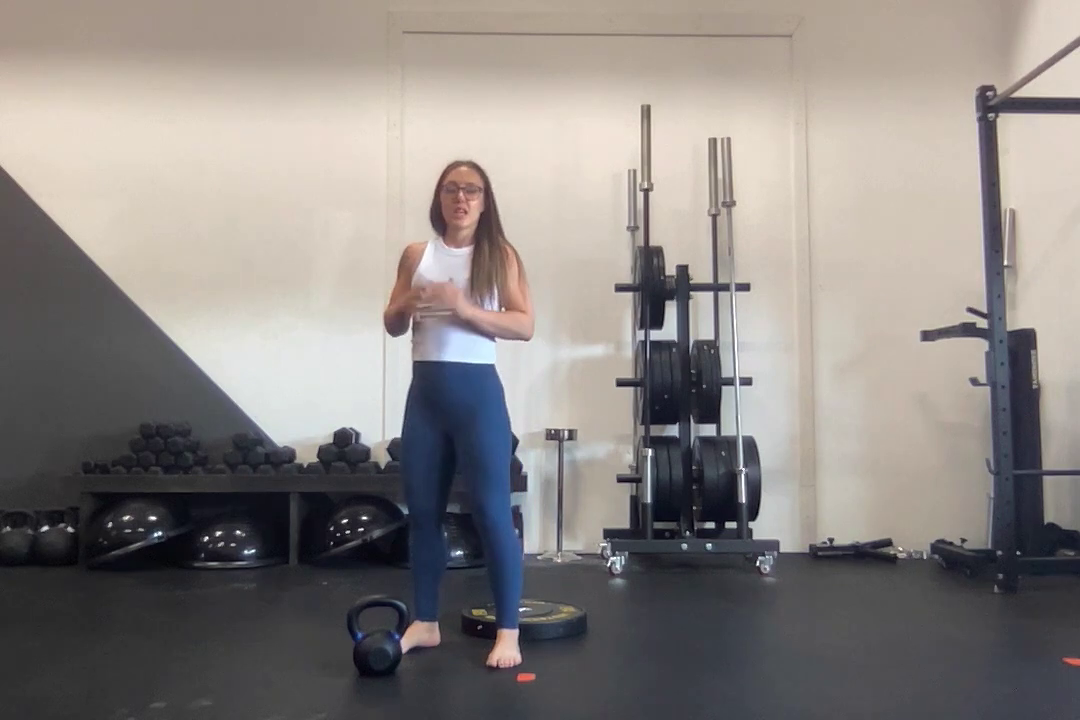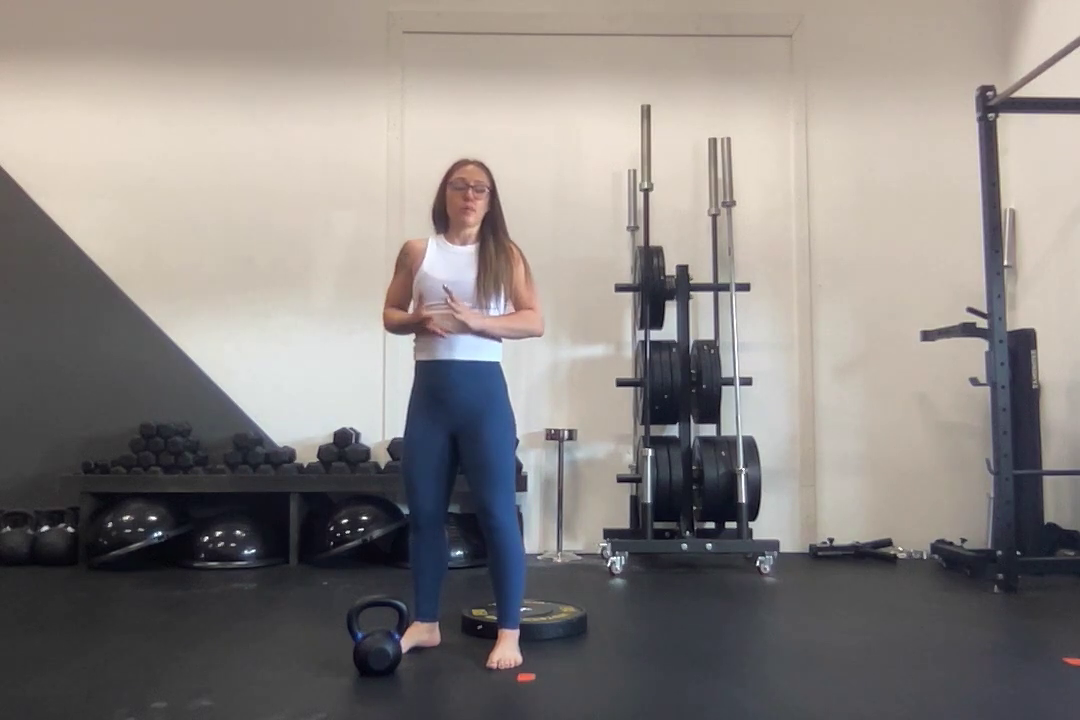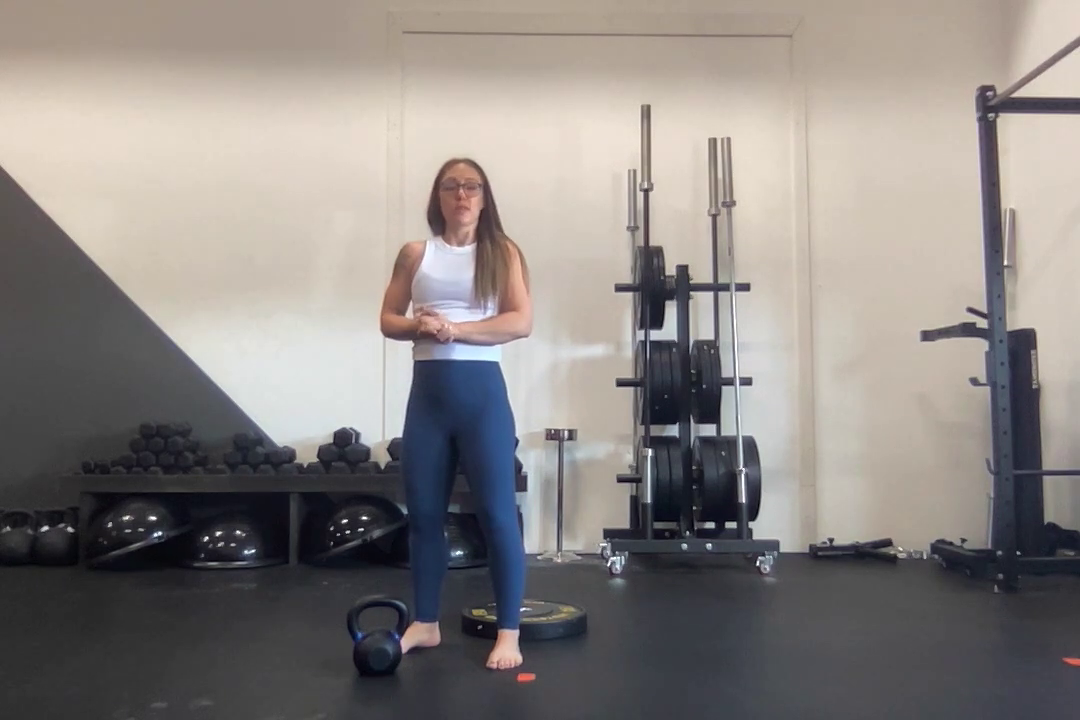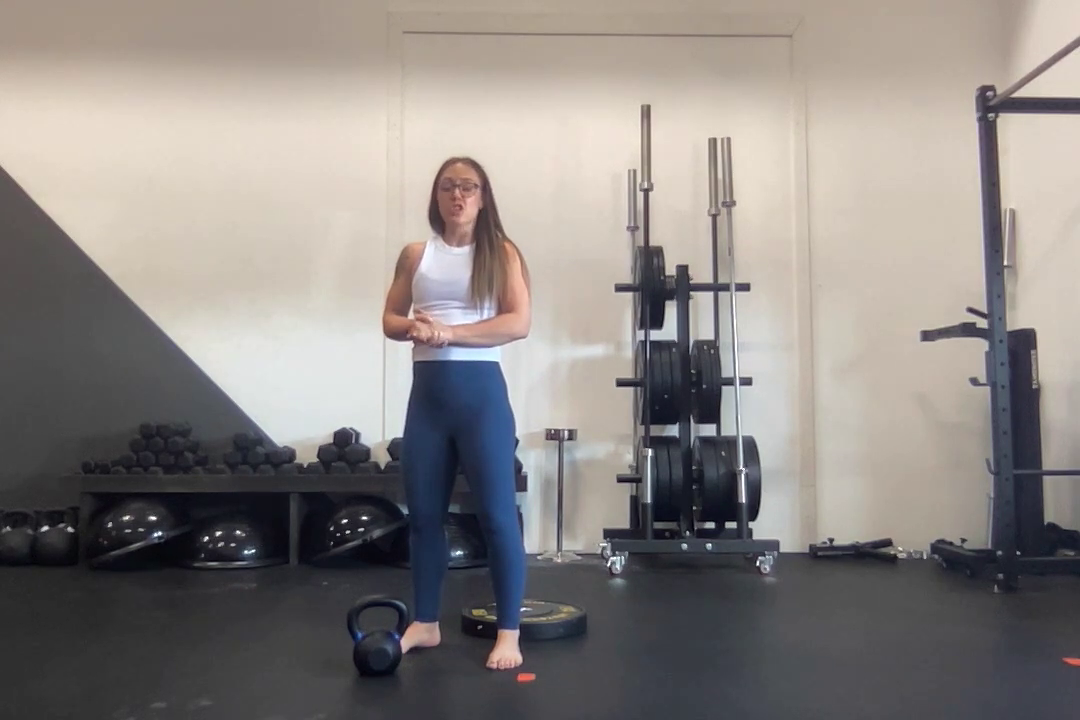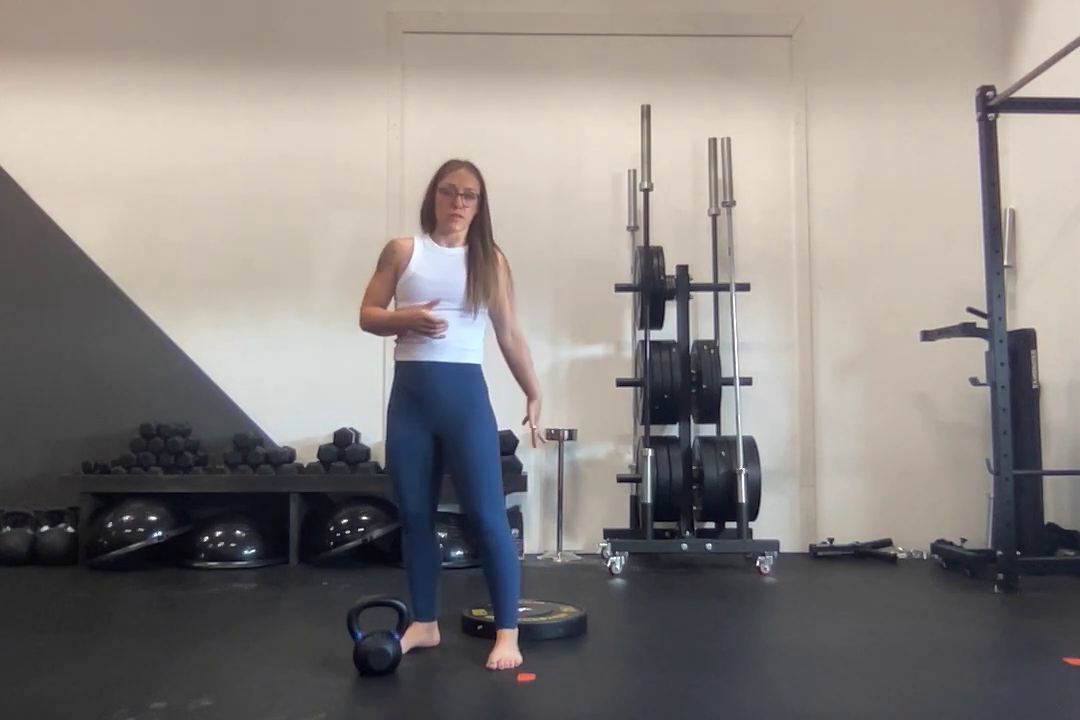
dt=0.7s
person 1, frame 1
left shoulder: (501, 255)
right shoulder: (416, 255)
left elbow: (524, 326)
right elbow: (392, 327)
left wrist: (465, 310)
right wrist: (404, 303)
left hip: (476, 391)
right hip: (424, 392)
left knee: (491, 511)
right knee: (422, 511)
left ankle: (508, 631)
right ankle: (425, 622)
person 1, frame 2
left shoulder: (505, 254)
right shoulder: (416, 251)
left elbow: (534, 321)
right elbow: (390, 314)
left wrist: (474, 321)
right wrist: (415, 319)
left hip: (482, 390)
right hip: (428, 391)
left knee: (496, 512)
right knee: (423, 511)
left ankle: (508, 632)
right ankle: (425, 623)
person 1, frame 3
left shoulder: (503, 252)
right shoulder: (414, 254)
left elbow: (521, 322)
right elbow: (388, 320)
left wrist: (454, 329)
right wrist: (421, 327)
left hip: (481, 390)
right hip: (427, 391)
left knee: (496, 512)
right knee: (423, 512)
left ankle: (509, 632)
right ankle: (425, 623)
person 1, frame 4
left shoulder: (502, 253)
right shoulder: (415, 255)
left elbow: (519, 322)
right elbow: (390, 318)
left wrist: (449, 332)
right wrist: (414, 327)
left hip: (480, 391)
right hip: (426, 392)
left knee: (496, 513)
right knee: (423, 513)
left ankle: (508, 632)
right ankle: (425, 623)
person 1, frame 5
left shoulder: (490, 260)
right shoulder: (402, 251)
left elbow: (509, 334)
right elbow: (367, 315)
left wrist: (534, 396)
right wrist: (407, 319)
left hip: (465, 393)
right hip: (410, 392)
left knee: (487, 515)
right knee: (414, 515)
left ankle: (507, 632)
right ankle: (424, 623)
